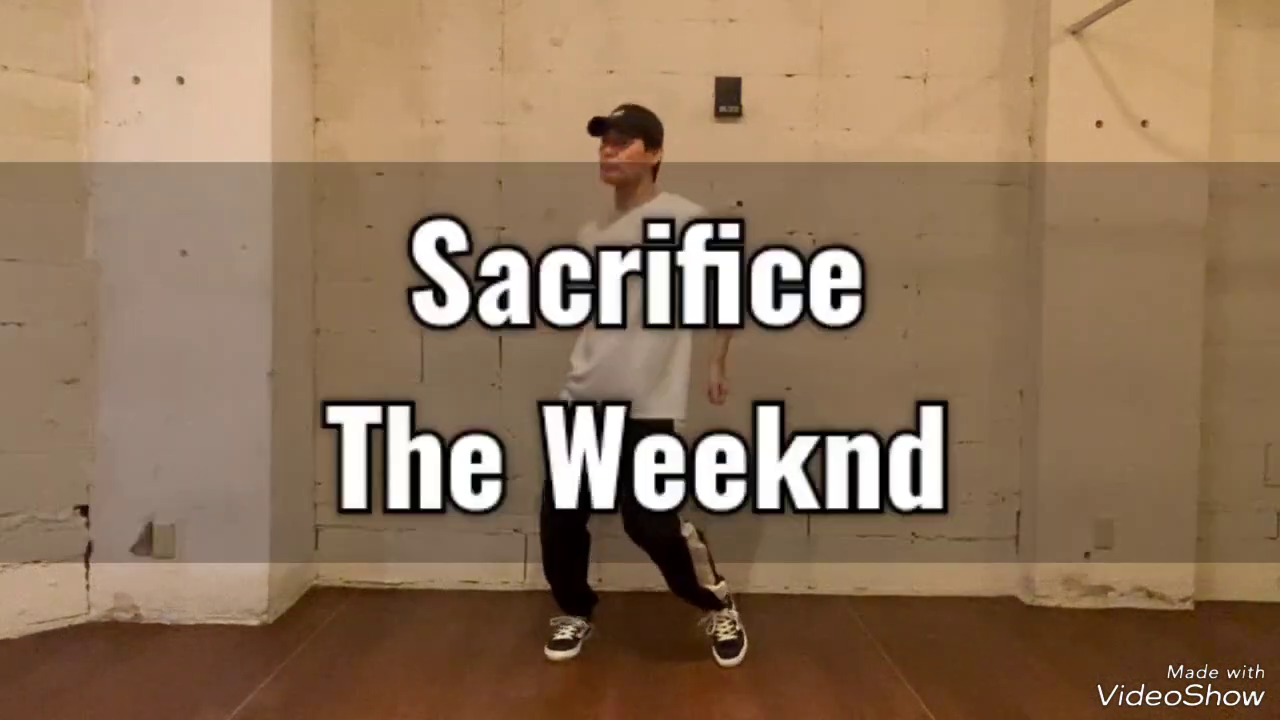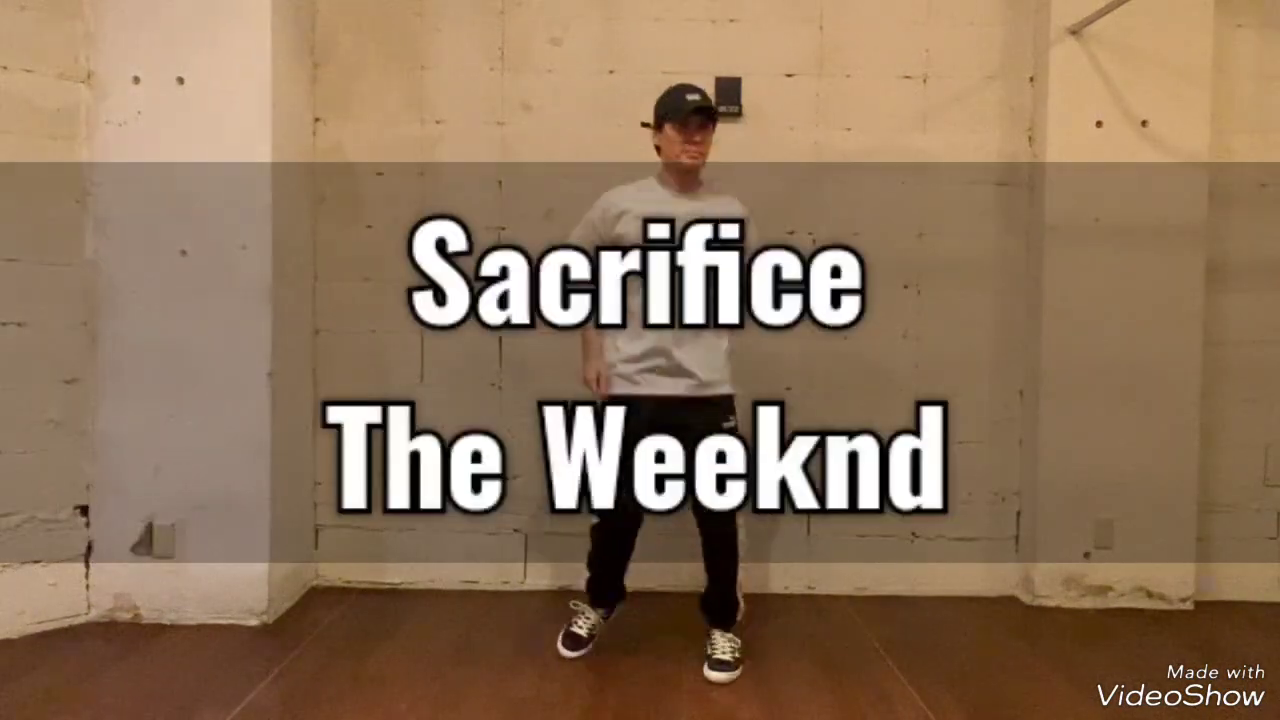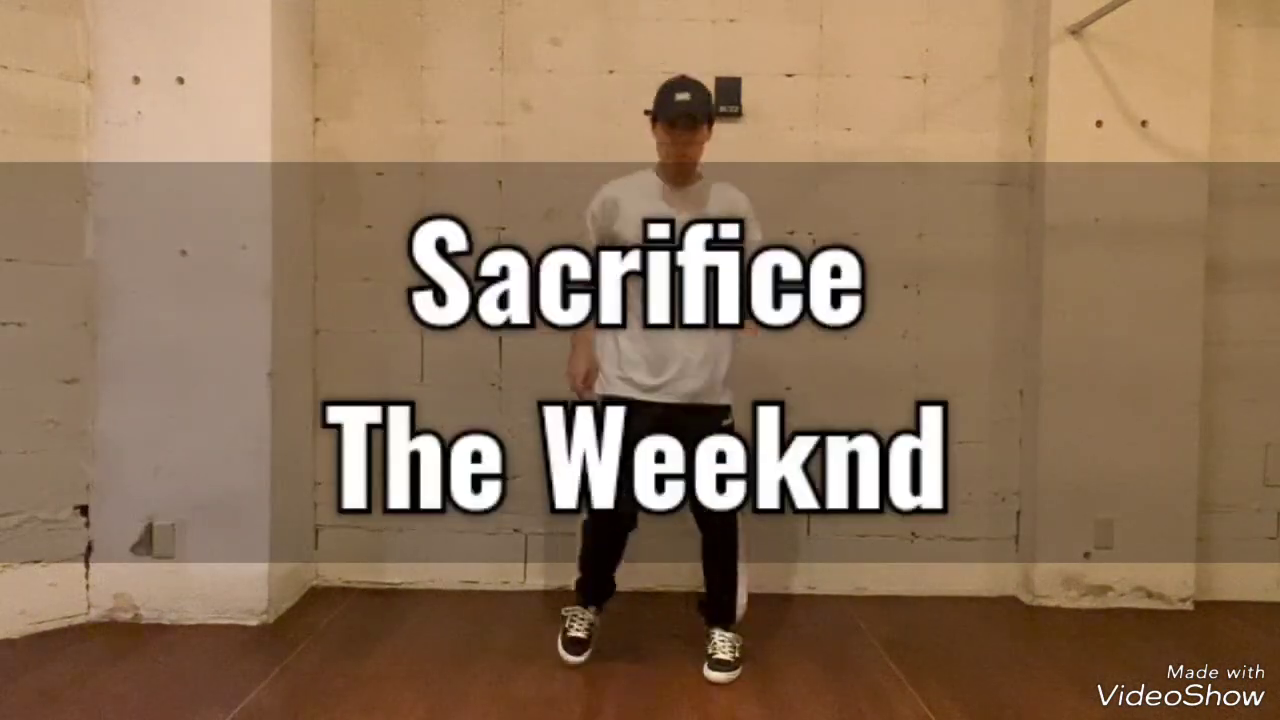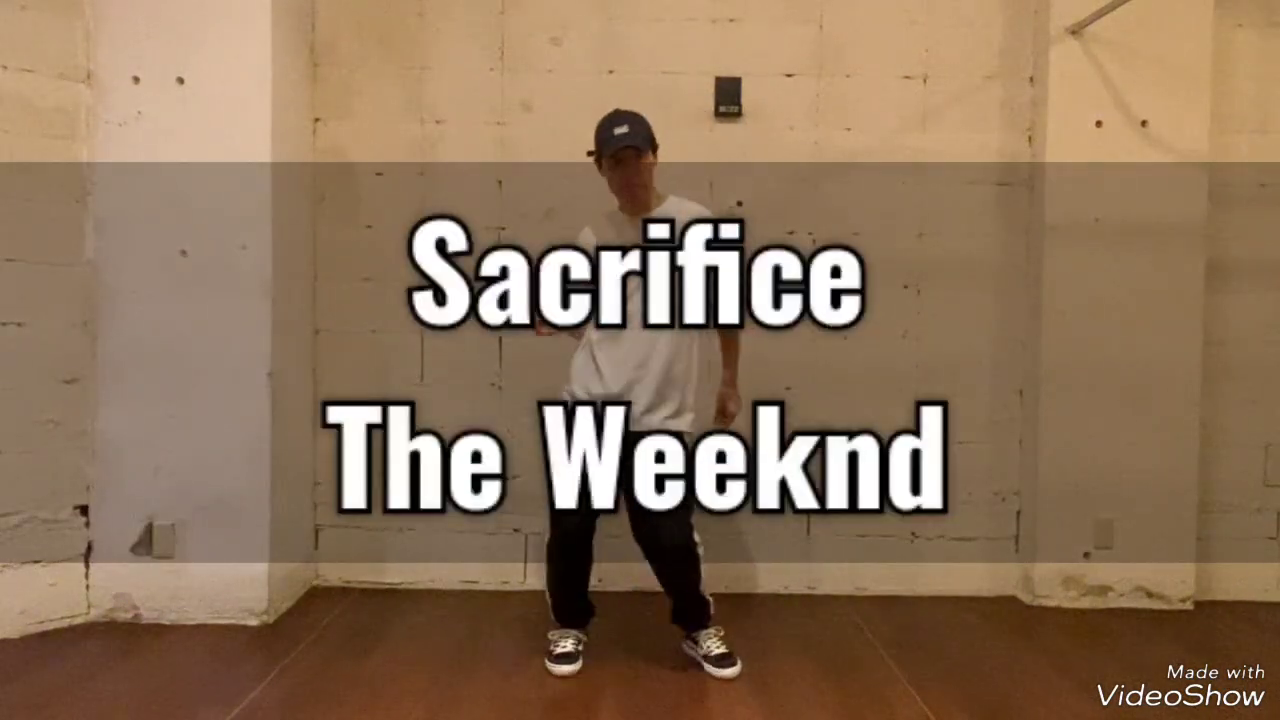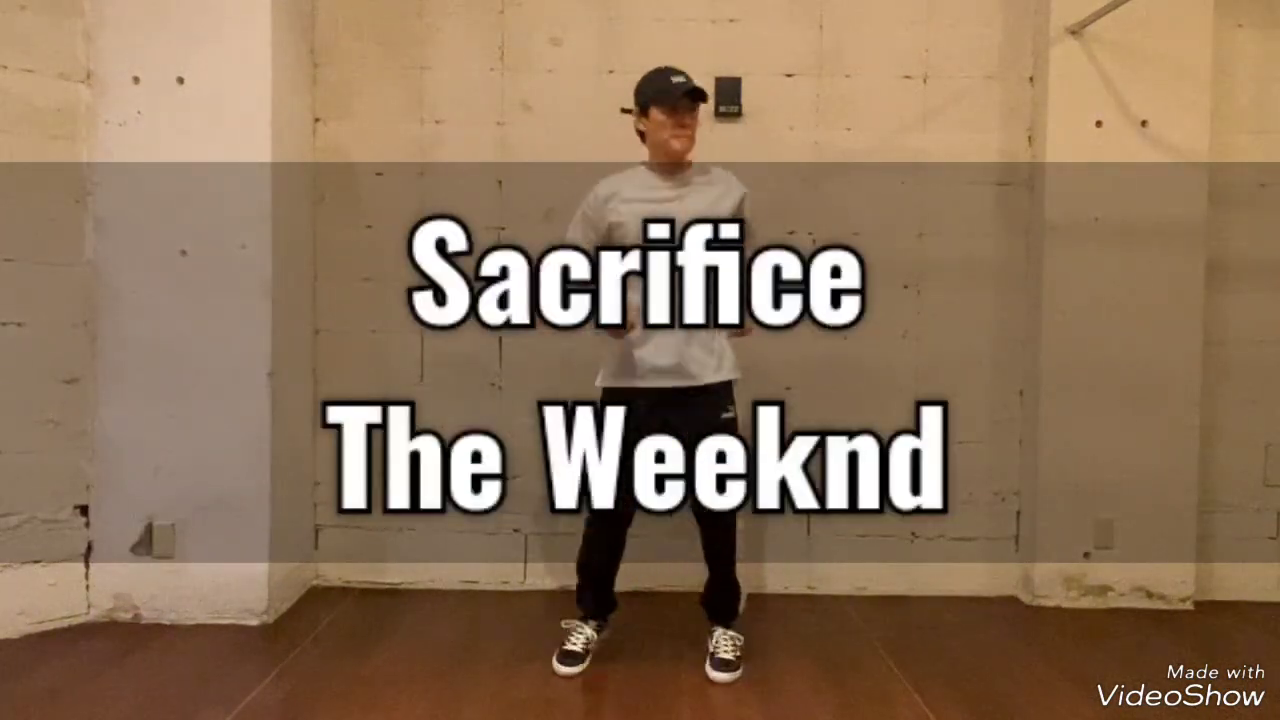
dt=0.3s
person 1, frame 1
left shoulder: (680, 216)
right shoulder: (598, 228)
left wrist: (719, 361)
left hip: (649, 404)
right hip: (583, 397)
left knee: (652, 521)
right knee: (559, 514)
left ankle: (720, 609)
right ankle: (574, 613)
person 1, frame 2
left shoulder: (728, 211)
right shoulder: (619, 204)
right wrist: (593, 351)
left hip: (705, 388)
right hip: (632, 385)
left knee: (718, 513)
right knee: (618, 510)
left ankle: (724, 629)
right ankle: (596, 606)
person 1, frame 3
left shoulder: (731, 203)
right shoulder: (617, 197)
left wrist: (747, 314)
right wrist: (582, 348)
left hip: (704, 390)
right hip: (627, 389)
left knee: (717, 514)
right knee: (613, 511)
left ankle: (722, 627)
right ankle: (585, 605)
person 1, frame 4
left shoulder: (699, 223)
right shoulder: (593, 234)
left wrist: (729, 384)
right wrist: (548, 316)
left hip: (662, 414)
right hip: (591, 406)
left knee: (668, 534)
right knee: (570, 525)
left ankle: (698, 628)
right ankle: (569, 626)
person 1, frame 5
left shoulder: (727, 190)
right shoulder: (612, 194)
left hip: (707, 380)
right hip: (635, 382)
left knee: (718, 510)
right knee: (612, 507)
left ankle: (723, 628)
right ankle: (587, 622)
